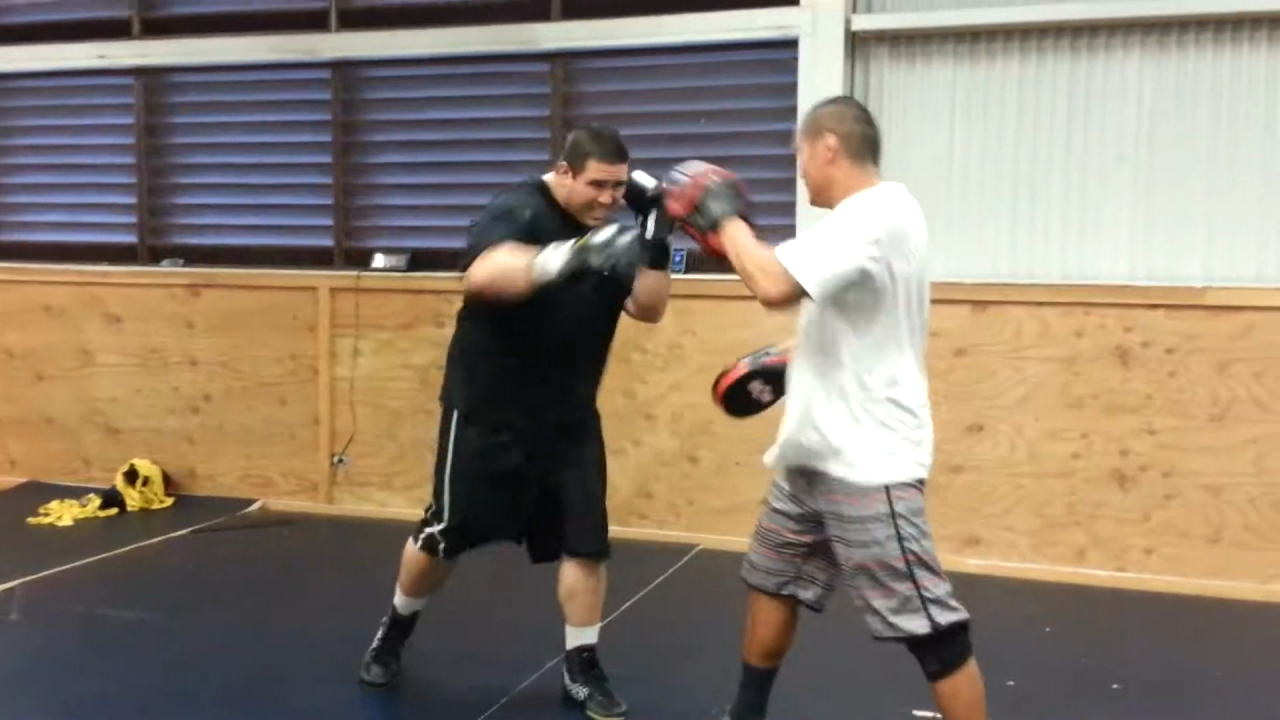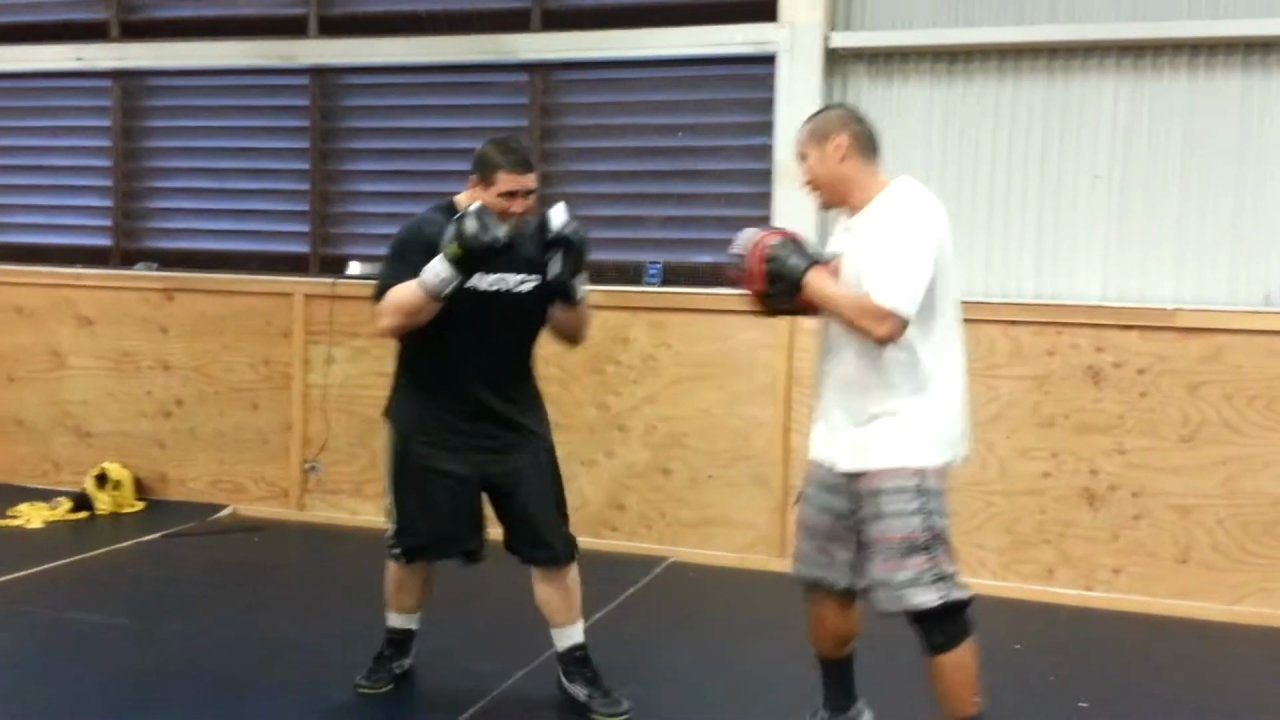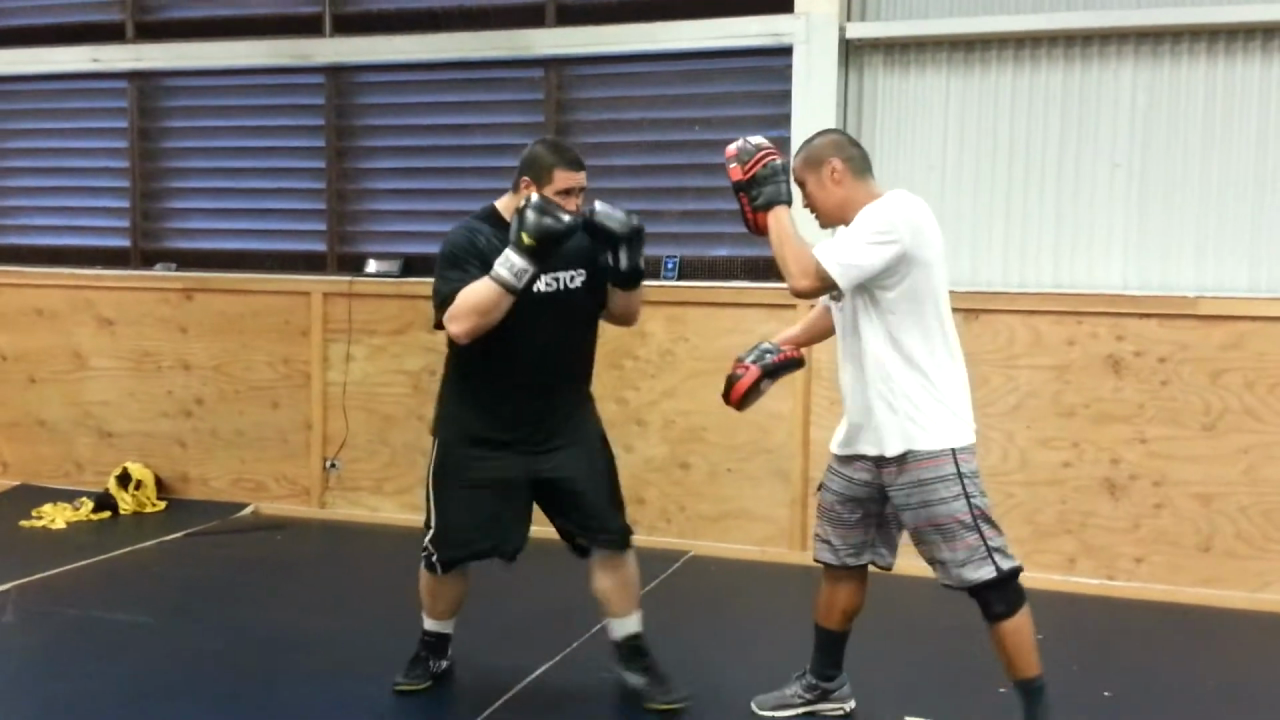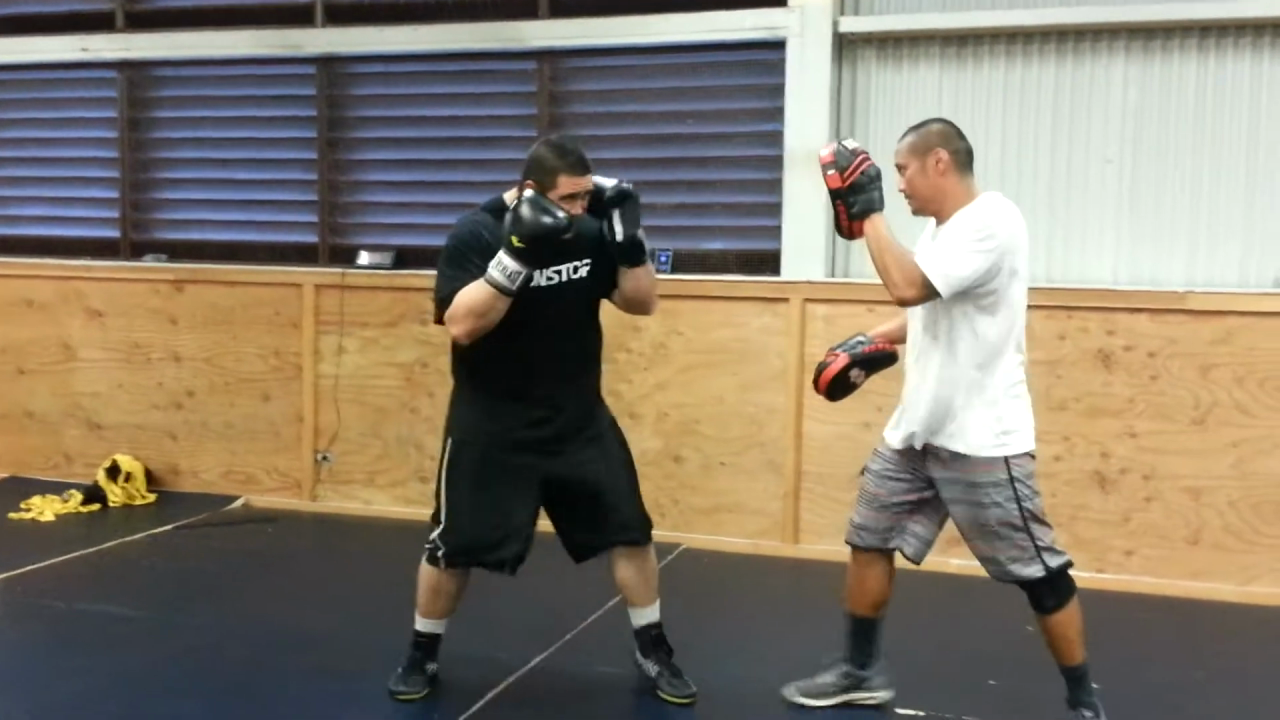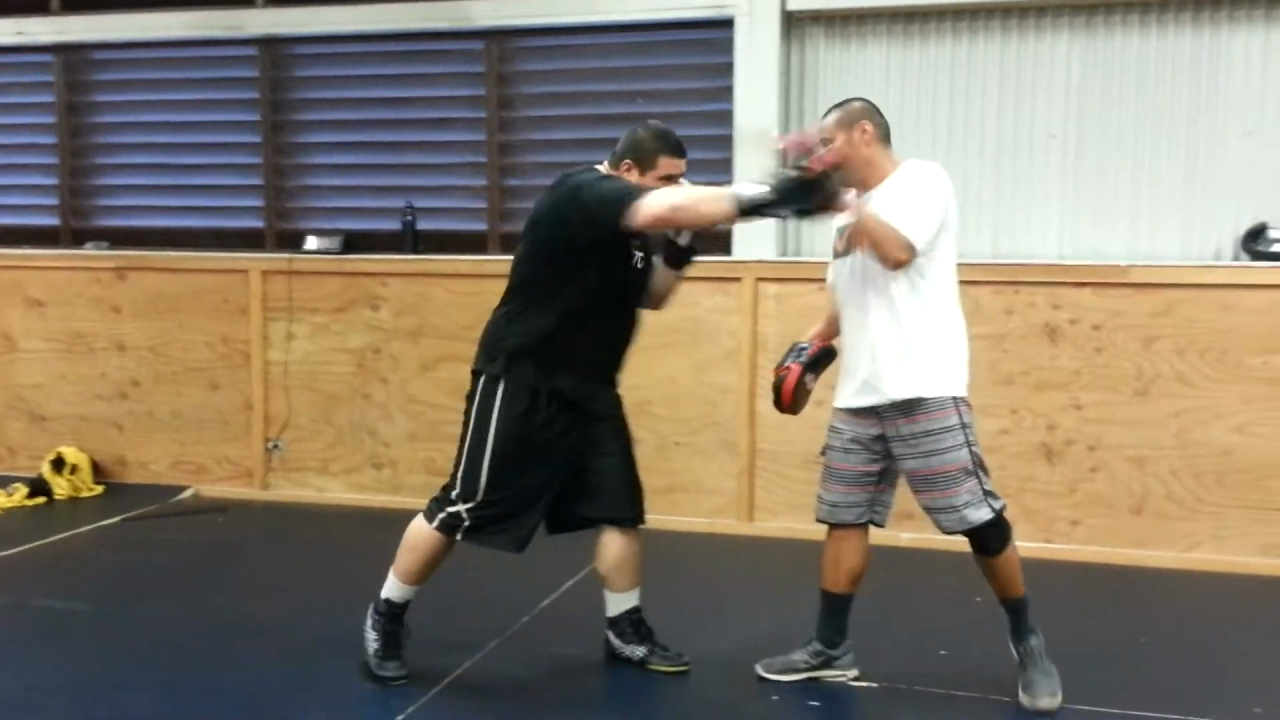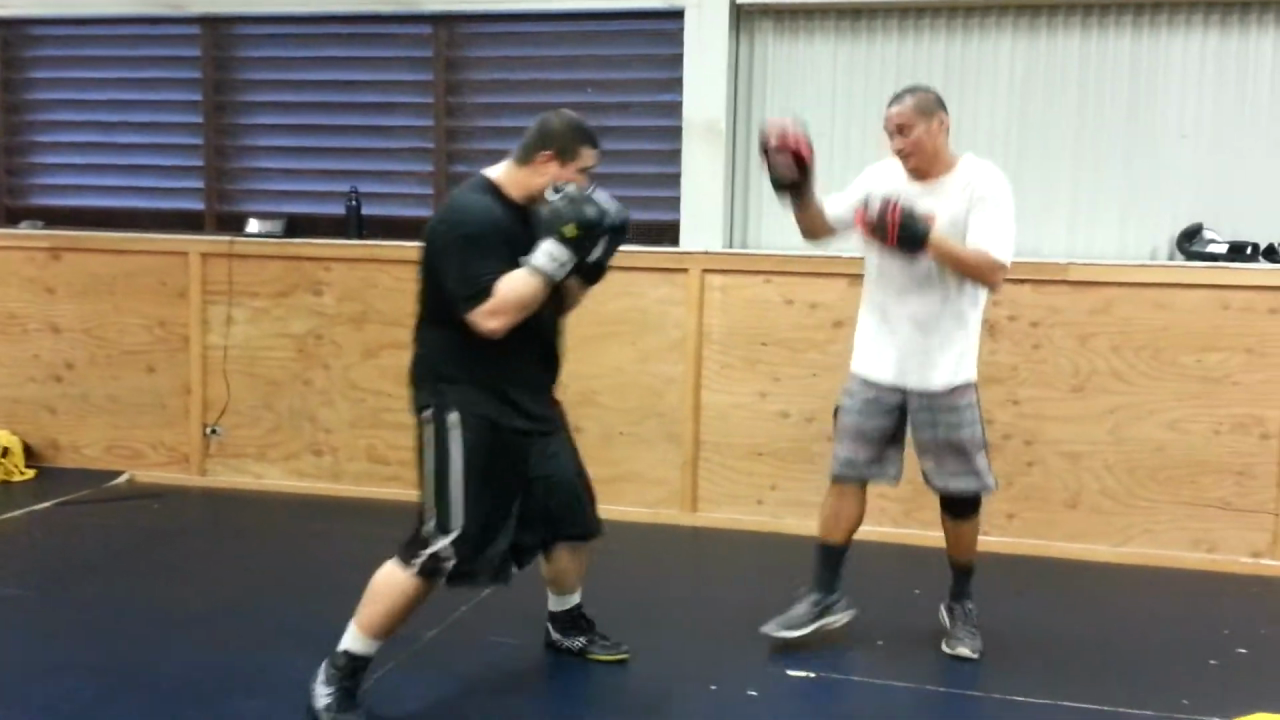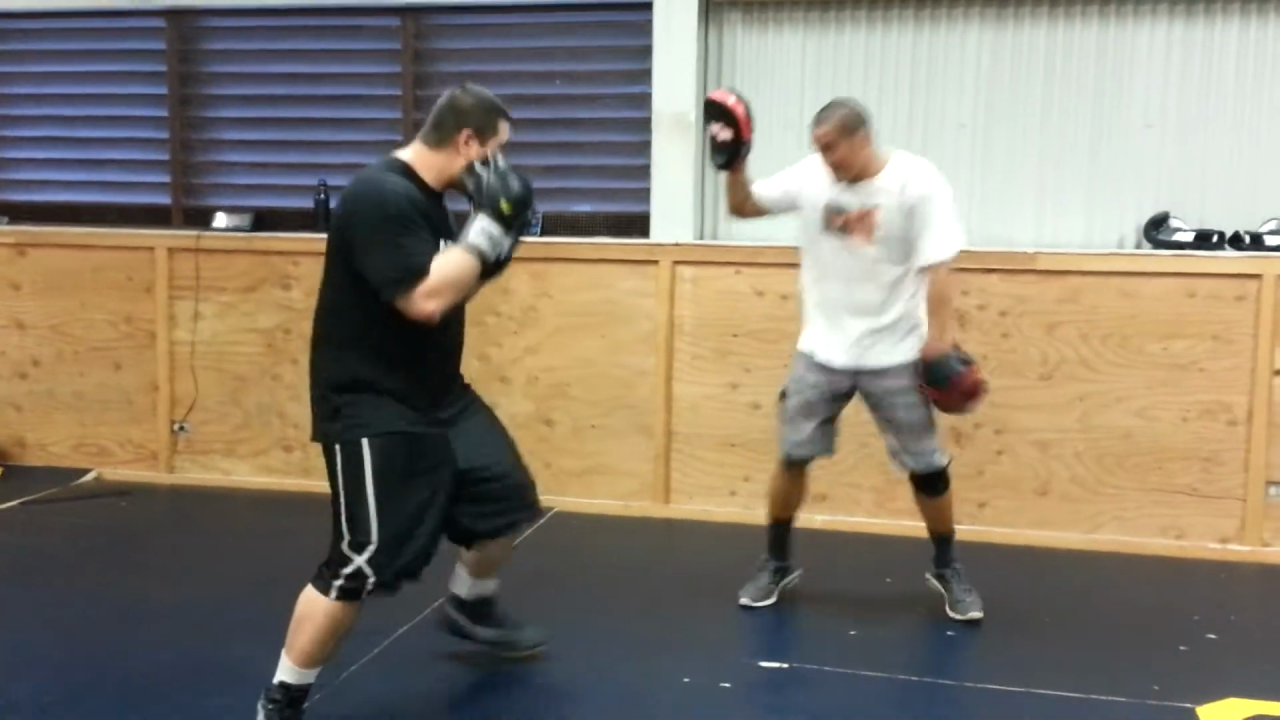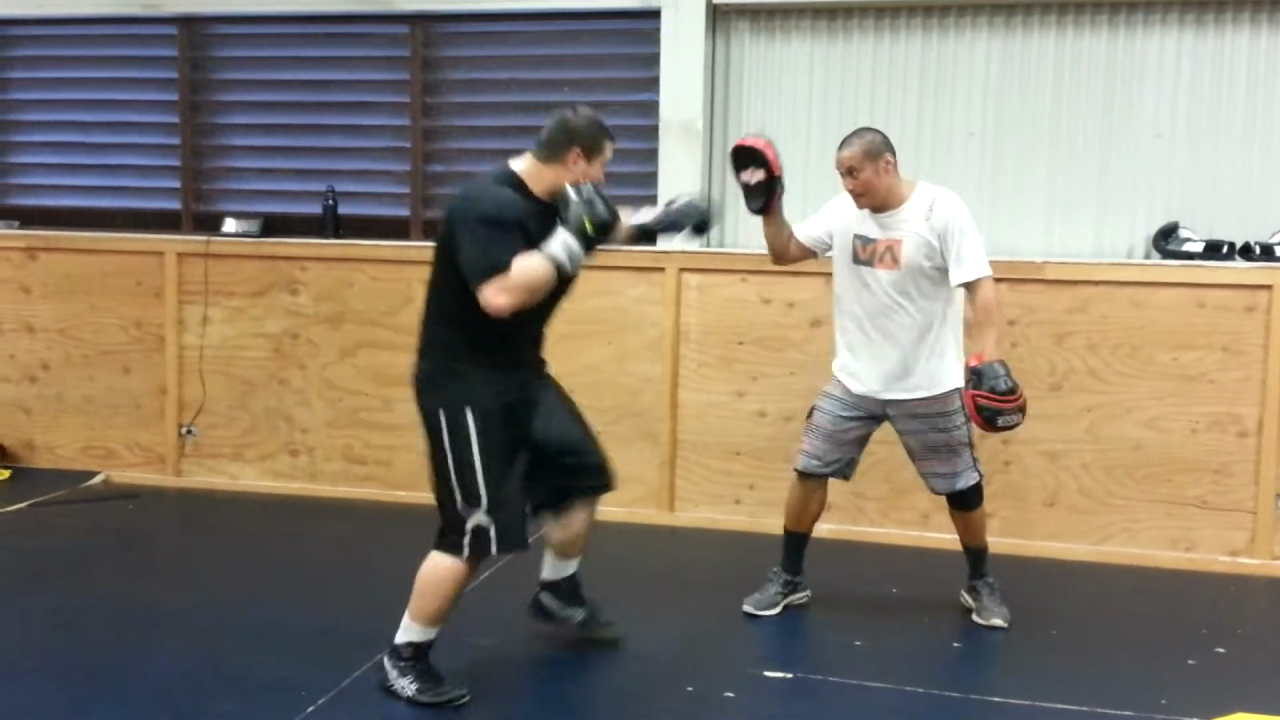
dt=0.5s
person 1, frame 1
left shoulder: (611, 229)
right shoulder: (516, 212)
left elbow: (650, 307)
right elbow: (484, 276)
left wrist: (654, 232)
right wrist: (571, 260)
left hip: (568, 413)
right hip: (487, 410)
left knee: (585, 543)
right knee: (446, 534)
left ankle: (582, 668)
right ankle: (395, 629)
person 1, frame 2
left shoulder: (539, 241)
right shoulder: (424, 233)
left elbow: (573, 332)
right elbow: (391, 319)
left wrist: (566, 273)
right wrist: (452, 260)
left hip: (515, 424)
right hip: (431, 425)
left knee: (550, 546)
right knee: (414, 544)
left ankle: (576, 668)
right ankle: (397, 648)
person 1, frame 3
left shoulder: (581, 238)
right shoulder: (470, 240)
left elbow: (625, 314)
right elbow: (463, 325)
left wrist: (622, 255)
right wrist: (523, 250)
left hip: (565, 424)
right hip: (480, 431)
left knee: (609, 536)
right knee: (447, 550)
left ankle: (633, 657)
right ankle: (434, 649)
person 1, frame 4
left shoulder: (590, 229)
right shoulder: (474, 233)
left elbow: (641, 301)
right elbow: (461, 325)
left wrist: (626, 229)
right wrist: (515, 251)
left hip: (579, 418)
right hip: (490, 425)
left knee: (628, 530)
right knee: (453, 548)
left ankle: (652, 648)
right ankle: (422, 653)
person 1, frame 5
left shoulder: (642, 220)
right shoulder: (587, 196)
left elbow: (652, 297)
right elbow: (670, 208)
left wrist: (676, 241)
right wrist: (767, 194)
left hip: (587, 389)
right hip: (521, 380)
left knee: (615, 510)
right knee: (467, 510)
left ankle: (625, 631)
right ankle: (387, 616)
person 1, frame 6
left shoulder: (526, 215)
right shoulder: (469, 217)
left elbow: (556, 304)
right elbow: (492, 315)
left wrist: (590, 256)
right wrist: (558, 246)
left hip: (527, 403)
right hip: (465, 407)
left knee: (569, 517)
right knee: (440, 549)
left ankle: (566, 624)
person 1, frame 7
left shoulder: (425, 197)
right shoulder: (379, 198)
left elbow: (453, 285)
right elbow: (427, 298)
left wrist: (496, 237)
right wrist: (491, 223)
left hip: (439, 396)
right hip: (372, 409)
left knee: (504, 499)
right knee: (361, 567)
left ankle: (471, 607)
person 1, frame 8
left shoulder: (552, 197)
right shoulder: (489, 205)
left elbow: (607, 227)
right elbow: (502, 296)
left wrist: (656, 220)
right wrist: (573, 237)
left hip: (520, 376)
right hip: (468, 389)
left knee: (582, 476)
right knee: (477, 529)
left ankle: (558, 594)
right ankle: (406, 656)
person 2, frame 1
left shoulder: (880, 215)
right shoulder: (858, 218)
left elbow: (776, 285)
left wrist: (726, 220)
right wrist: (785, 362)
left hip: (869, 463)
right hip: (815, 451)
left knee: (924, 622)
right knee: (771, 582)
person 2, frame 2
left shoulder: (907, 214)
right shoulder: (859, 221)
left elbow: (883, 321)
left wrist: (801, 270)
right wrist: (801, 272)
left hip: (900, 447)
right hip: (841, 443)
left knee: (928, 601)
right knee: (823, 580)
person 2, frame 3
left shoulder: (897, 217)
right shoulder: (859, 230)
left elbow: (805, 279)
right elbow: (837, 309)
left wrist: (772, 205)
right wrist: (778, 346)
left hip: (927, 441)
right hip: (863, 438)
left knee: (986, 575)
right knee: (841, 559)
person 2, frame 4
left shoulder: (990, 223)
right shoulder: (943, 228)
left elbow: (905, 287)
left wrist: (866, 212)
right wrist: (871, 343)
left hip: (982, 440)
right hip: (916, 428)
left knee: (1039, 571)
right knee: (868, 540)
right ankle: (861, 670)
person 2, frame 5
left shoulder: (921, 181)
right shoulder: (856, 209)
left elbow: (896, 254)
left wrist: (843, 201)
right wrist: (810, 344)
left hip: (924, 390)
right hip: (860, 393)
left knee: (978, 519)
right knee: (843, 517)
left ankle: (1028, 643)
right ankle: (830, 648)
person 2, frame 6
left shoulder: (984, 183)
right shoulder: (878, 178)
left elbow: (992, 272)
right elbow: (816, 228)
left wrist: (925, 237)
right wrist: (798, 192)
left hip: (943, 368)
right hip: (875, 361)
left knee: (961, 490)
right knee: (847, 474)
left ankle: (960, 604)
right ankle: (822, 597)
person 2, frame 7
left shoulder: (917, 181)
right shoulder: (812, 174)
left elbow: (938, 267)
right elbow: (742, 206)
left wrist: (942, 340)
right wrist: (734, 161)
left hip: (894, 356)
right hip: (822, 349)
left knee: (927, 466)
right knee: (792, 455)
left ankle: (947, 570)
right ankle: (776, 564)
person 2, frame 8
left shoulder: (942, 211)
right shoulder: (843, 210)
left elbow: (980, 286)
right elbow: (785, 252)
left wrist: (989, 357)
right wrist: (769, 205)
left hip: (927, 385)
right hip: (853, 378)
left knee: (962, 485)
right knee: (810, 469)
left ankle: (980, 584)
right ankle: (787, 578)
